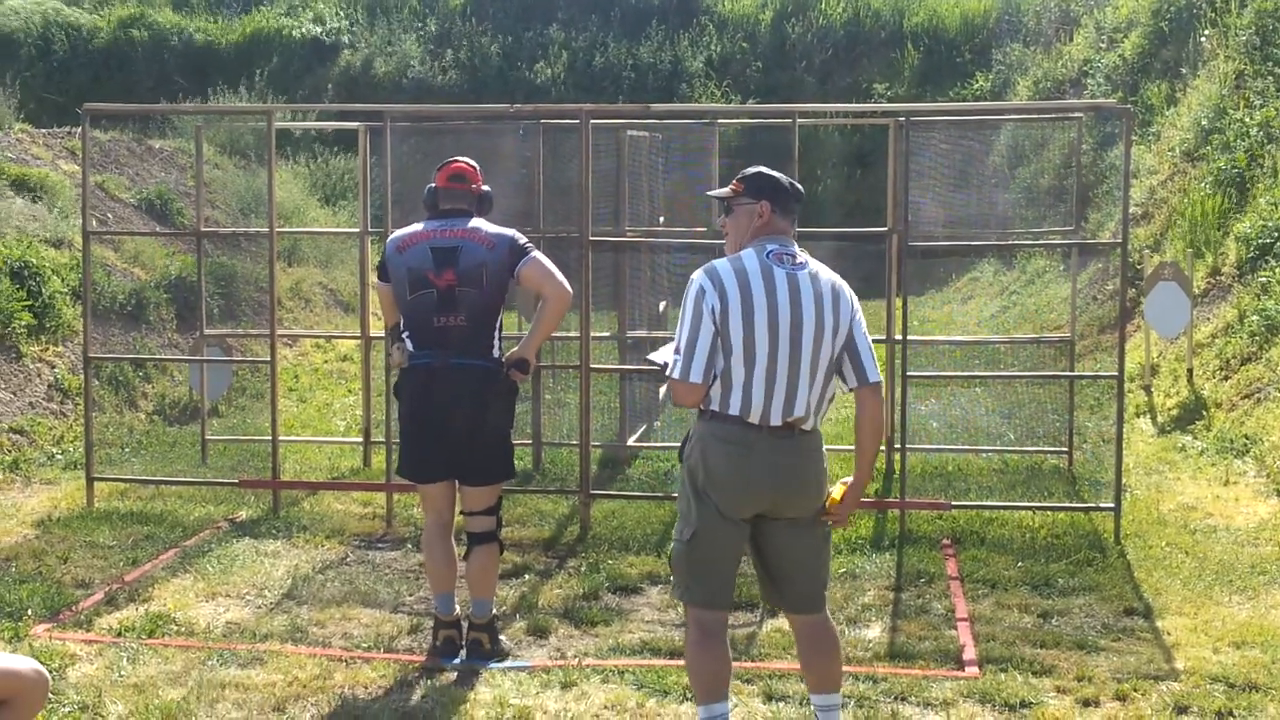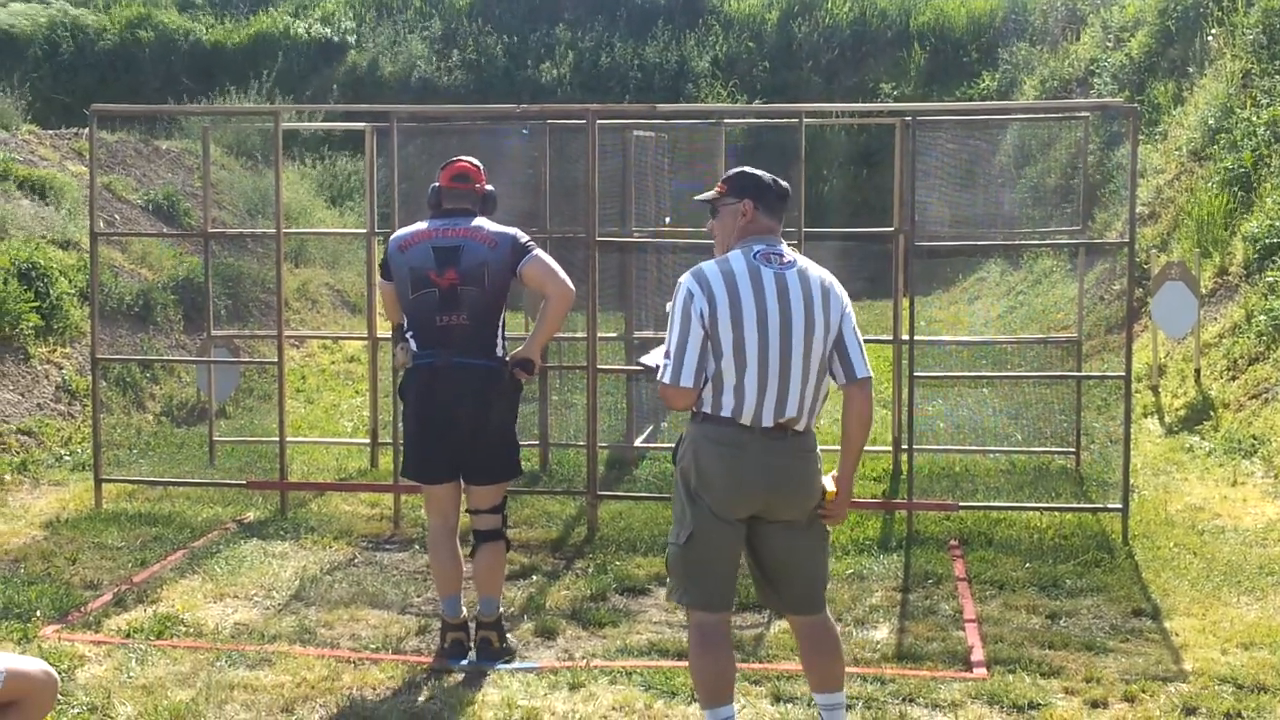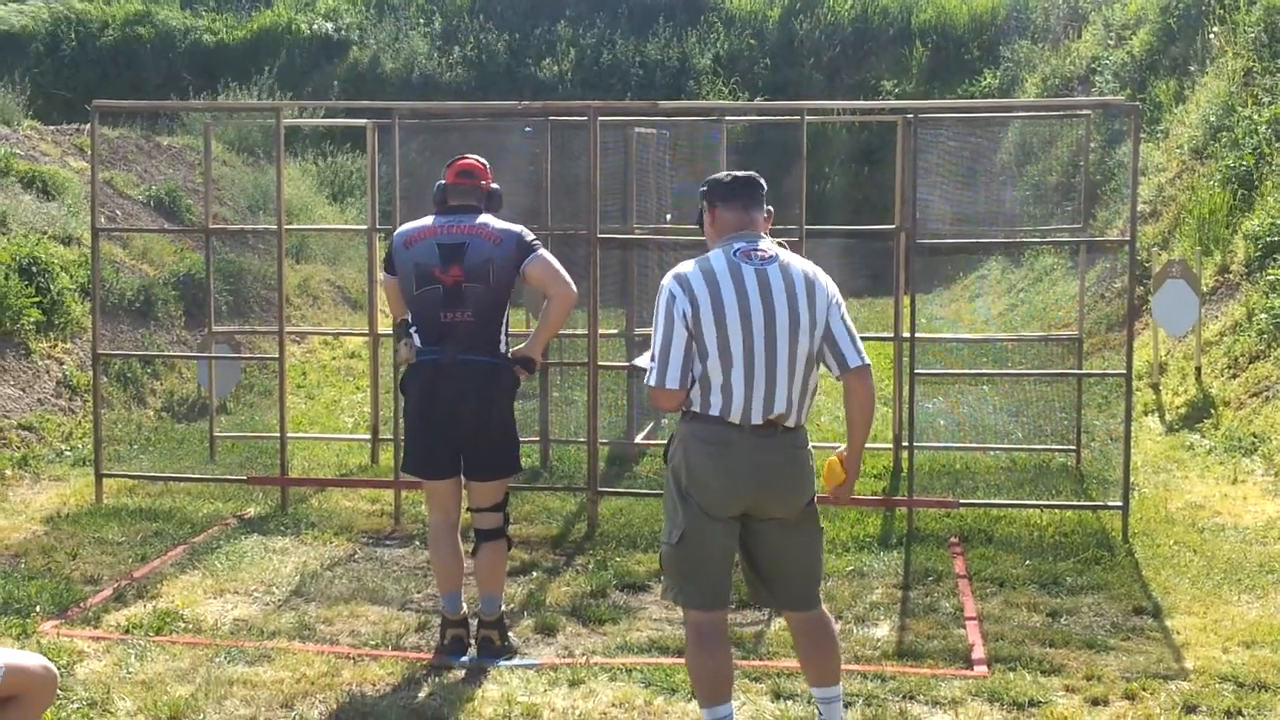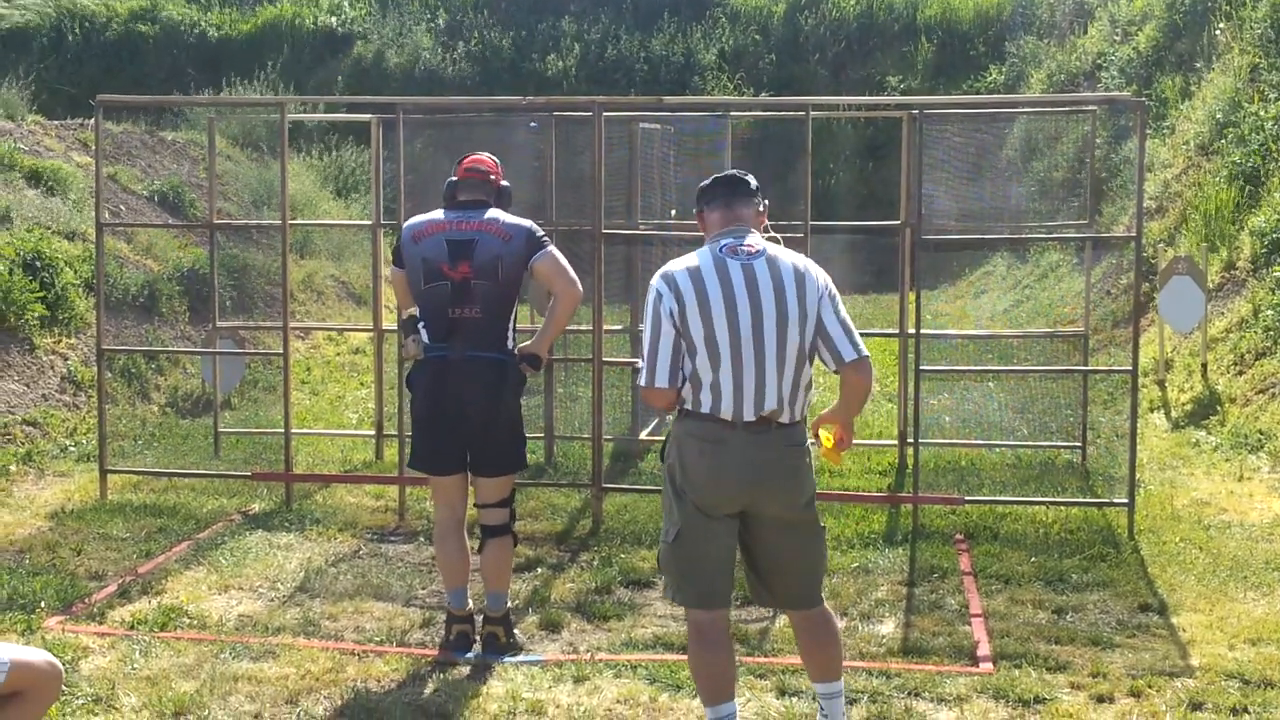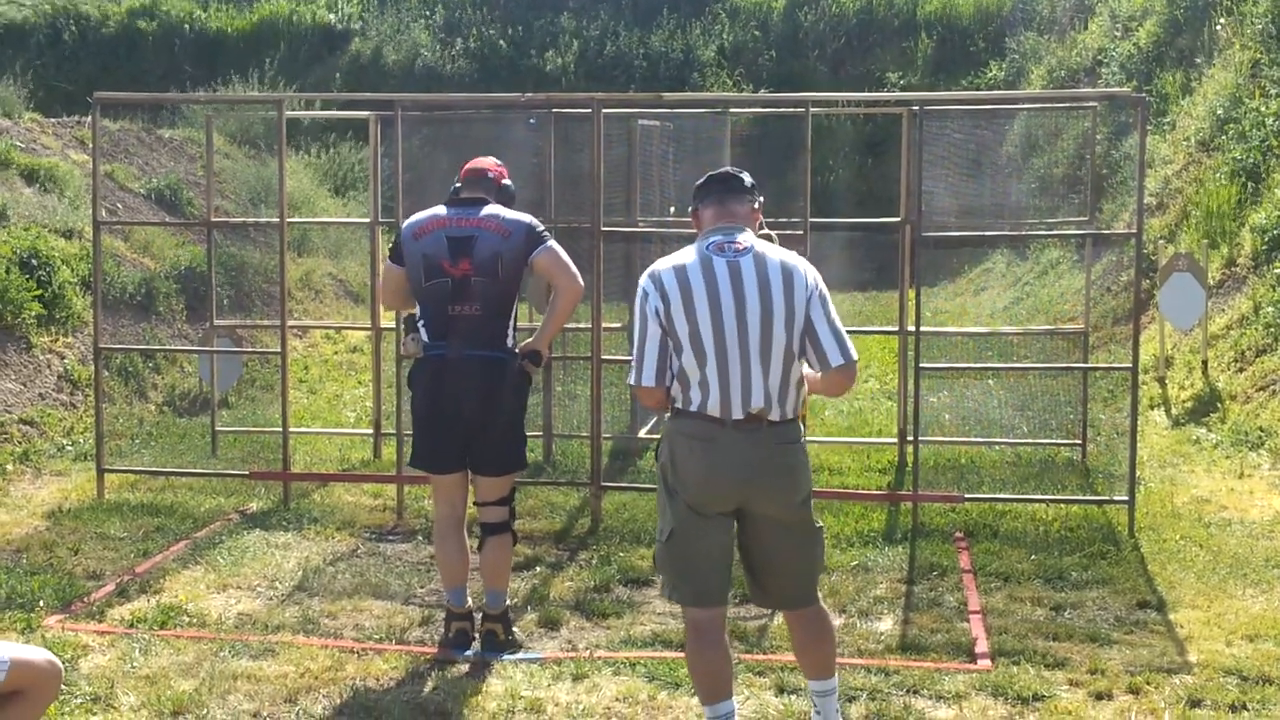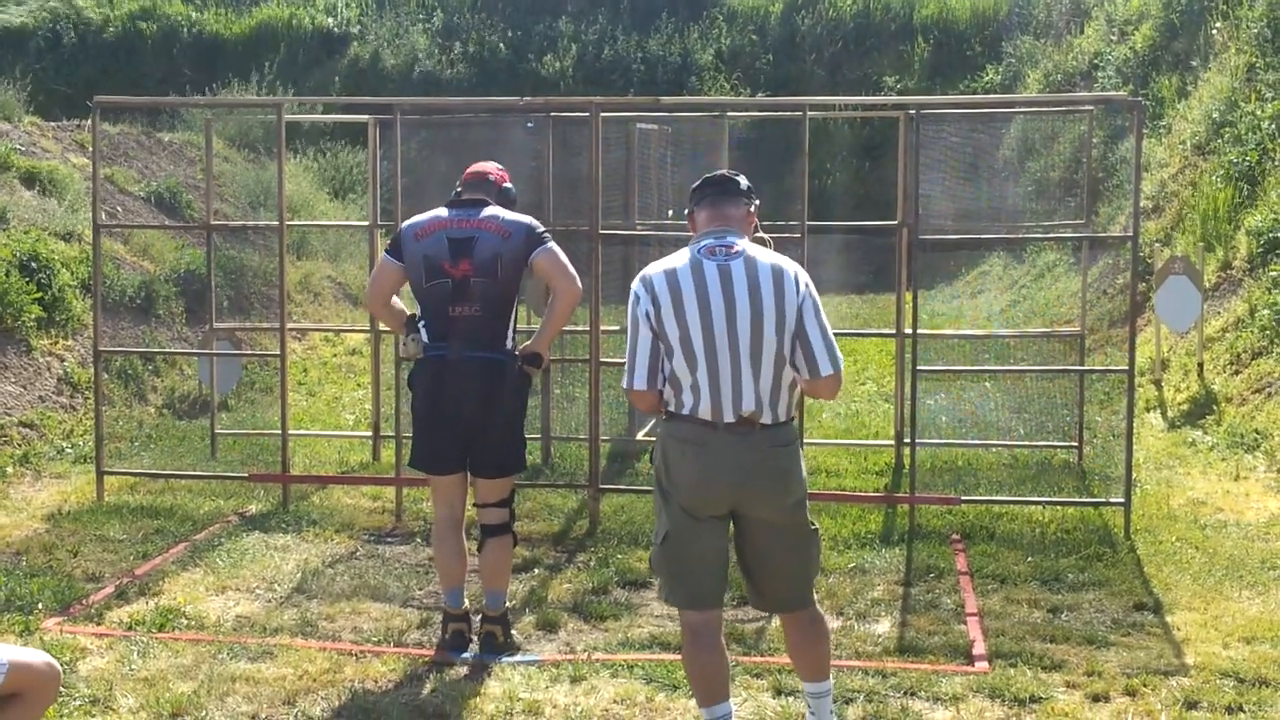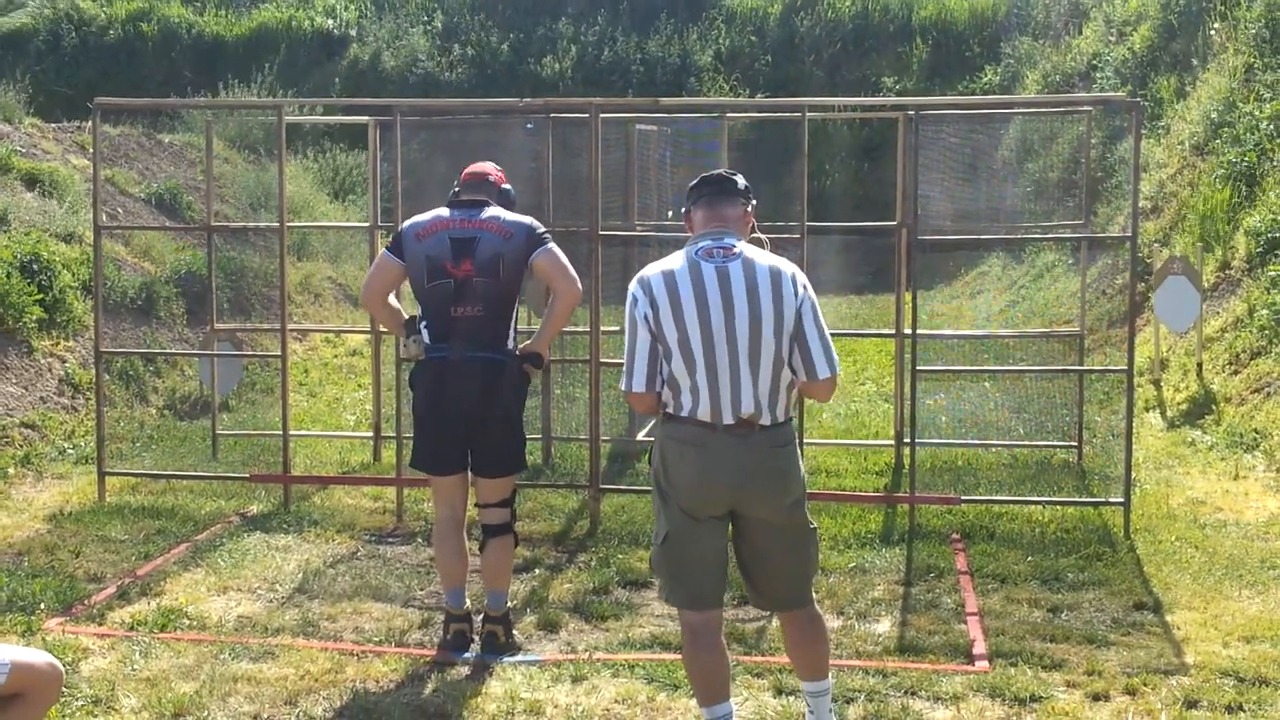
dt=0.2s
person 1, frame 1
left shoulder: (714, 281)
right shoulder: (835, 290)
left elbow: (687, 392)
right elbow: (870, 394)
left wrist: (673, 375)
right wrist: (859, 482)
left hip: (723, 455)
right hip: (798, 459)
left knee: (705, 611)
right knee: (808, 609)
person 1, frame 2
left shoulder: (702, 283)
right shoulder: (825, 286)
left elbow: (679, 395)
right elbow: (859, 392)
left wrist: (665, 374)
right wrist: (845, 477)
left hip: (717, 457)
right hip: (792, 459)
left knee: (707, 613)
right knee: (808, 609)
person 1, frame 3
left shoulder: (685, 282)
right shoulder: (811, 280)
left elbow: (666, 397)
right elbow: (859, 378)
left wrist: (683, 378)
right wrist: (854, 457)
left hip: (708, 456)
right hip: (784, 455)
left knee: (704, 612)
right knee: (803, 604)
person 1, frame 4
left shoulder: (674, 280)
right shoulder: (805, 274)
left elbow: (658, 396)
right elbow: (858, 371)
right wrist: (842, 419)
left hip: (703, 453)
right hip: (783, 452)
left knee: (706, 612)
right knee: (805, 601)
person 1, frame 5
left shoulder: (661, 278)
right shoulder: (795, 271)
left elbow: (650, 394)
right elbow: (841, 374)
left hip: (697, 451)
right hip: (777, 450)
left knee: (703, 610)
right knee: (801, 598)
person 1, frame 6
left shoulder: (654, 282)
right shoulder: (788, 275)
left elbow: (643, 397)
right elbow: (827, 384)
left hip: (691, 455)
right hip: (771, 454)
left knee: (699, 613)
right knee: (796, 600)
person 1, frame 7
left shoulder: (651, 283)
right shoulder: (785, 277)
left elbow: (641, 399)
right elbow: (822, 386)
left hip: (689, 456)
right hip: (769, 454)
left knee: (698, 613)
right knee: (795, 600)
person 2, frame 1
left shoulder: (397, 244)
right shoulder: (502, 241)
left elbow: (389, 314)
right elbow: (559, 293)
right wrist: (525, 352)
left hip: (421, 389)
right hip: (480, 388)
left knee: (436, 517)
right knee: (482, 517)
left ankle: (445, 628)
right ankle: (481, 630)
person 2, frame 2
left shoulder: (400, 244)
right shoulder: (504, 239)
left elbow: (392, 314)
right elbow: (561, 290)
right wrist: (530, 351)
left hip: (425, 388)
right hip: (484, 387)
left knee: (441, 518)
right knee: (489, 517)
left ankle: (453, 629)
right ankle: (489, 629)
person 2, frame 3
left shoulder: (405, 238)
right shoulder: (510, 237)
left elbow: (397, 309)
right elbow: (564, 291)
right wrist: (532, 350)
left hip: (427, 384)
right hip: (486, 382)
left knee: (442, 514)
right knee: (490, 514)
left ankle: (453, 626)
right ankle: (491, 628)
person 2, frame 4
left shoulder: (413, 232)
right shoulder: (519, 232)
left elbow: (404, 300)
right elbow: (569, 289)
right wrist: (538, 347)
left hip: (435, 379)
right hip: (493, 379)
left knee: (448, 510)
right knee: (496, 510)
left ankle: (458, 621)
right ankle: (496, 623)
person 2, frame 5
left shoulder: (414, 228)
right shoulder: (519, 226)
left elbow: (391, 298)
right elbow: (571, 284)
right wrist: (540, 343)
left hip: (435, 377)
right hip: (495, 377)
left knee: (447, 508)
right knee: (496, 508)
left ankle: (457, 619)
right ankle: (495, 621)
person 2, frame 6
left shoulder: (414, 229)
right shoulder: (519, 228)
left elbow: (375, 298)
right elbow: (569, 286)
right wrist: (539, 346)
left hip: (435, 379)
right hip: (494, 379)
left knee: (446, 509)
right knee: (496, 510)
left ankle: (454, 621)
right ankle: (494, 623)
person 2, frame 7
left shoulder: (415, 229)
right shoulder: (520, 229)
left elbow: (372, 294)
right elbow: (569, 288)
right wrist: (538, 347)
left hip: (436, 379)
right hip: (495, 378)
left knee: (447, 510)
right knee: (497, 510)
left ankle: (456, 621)
right ankle: (496, 623)
